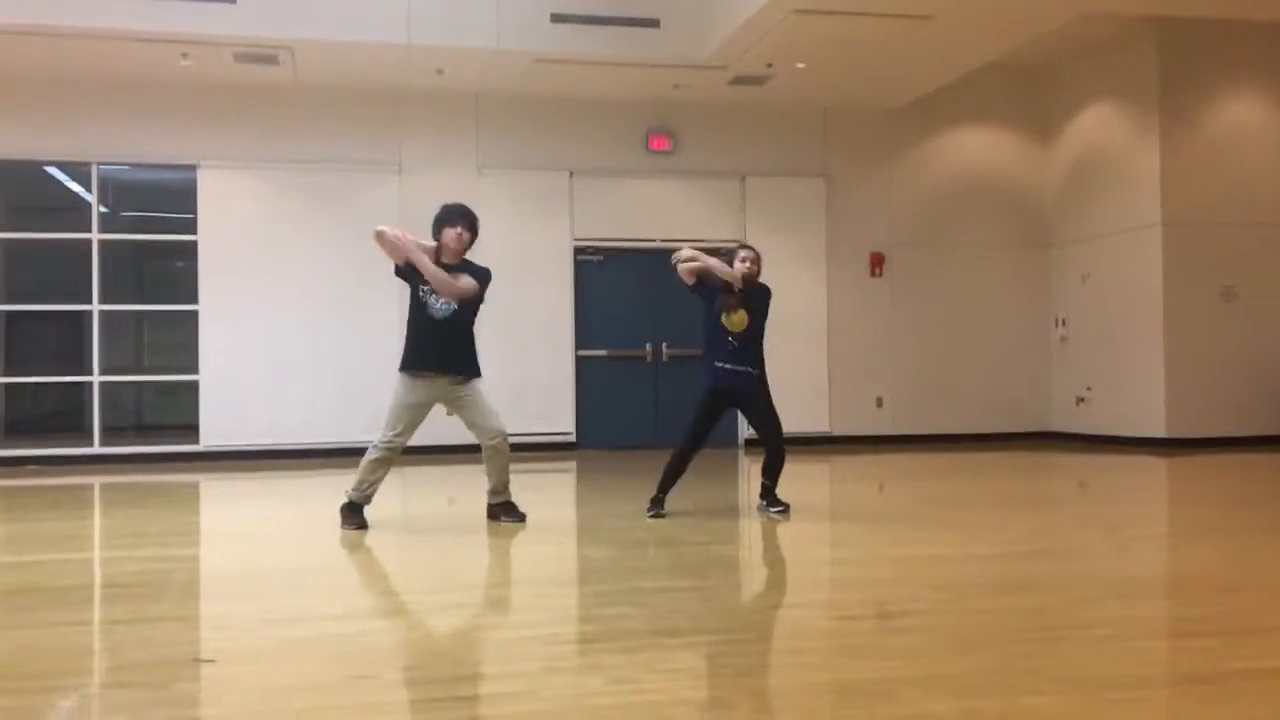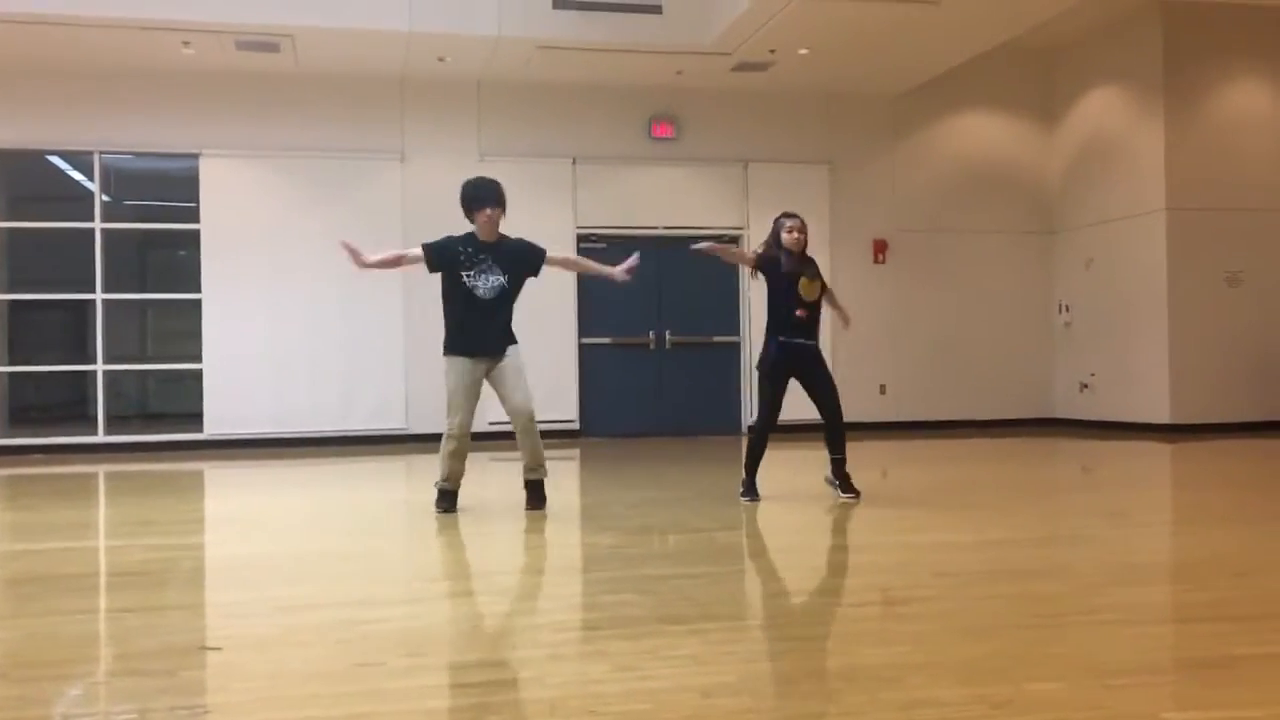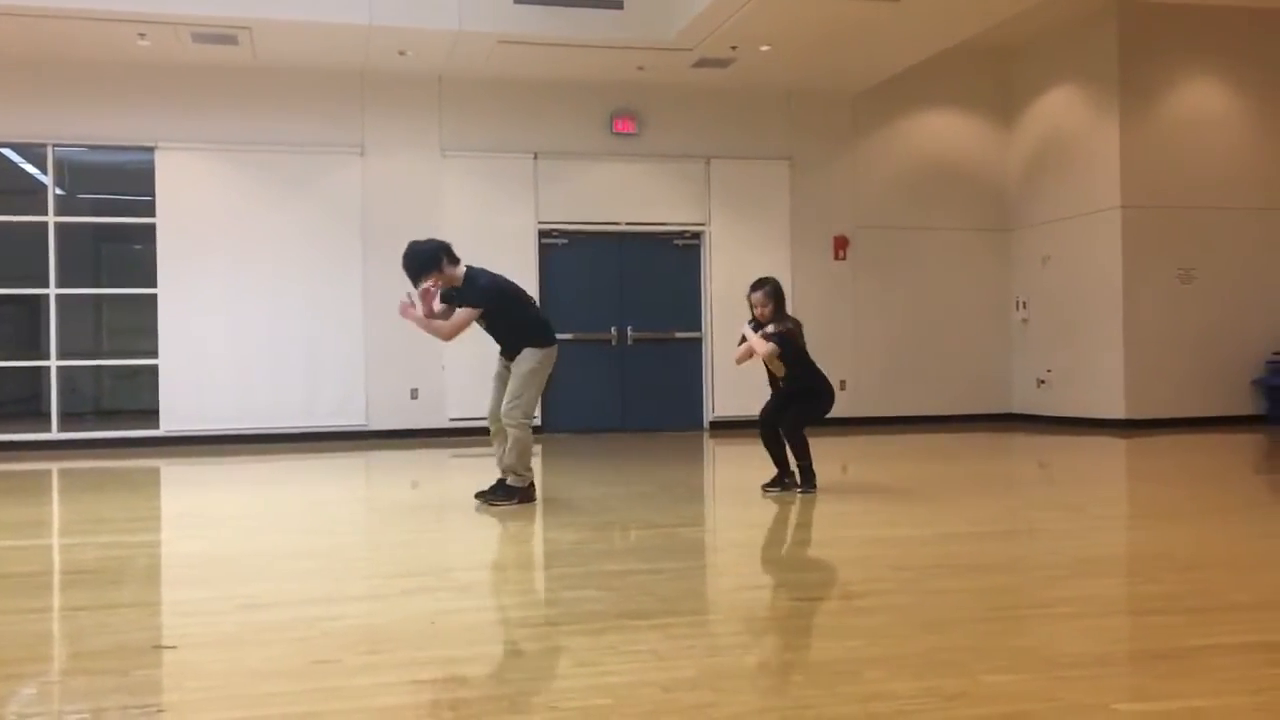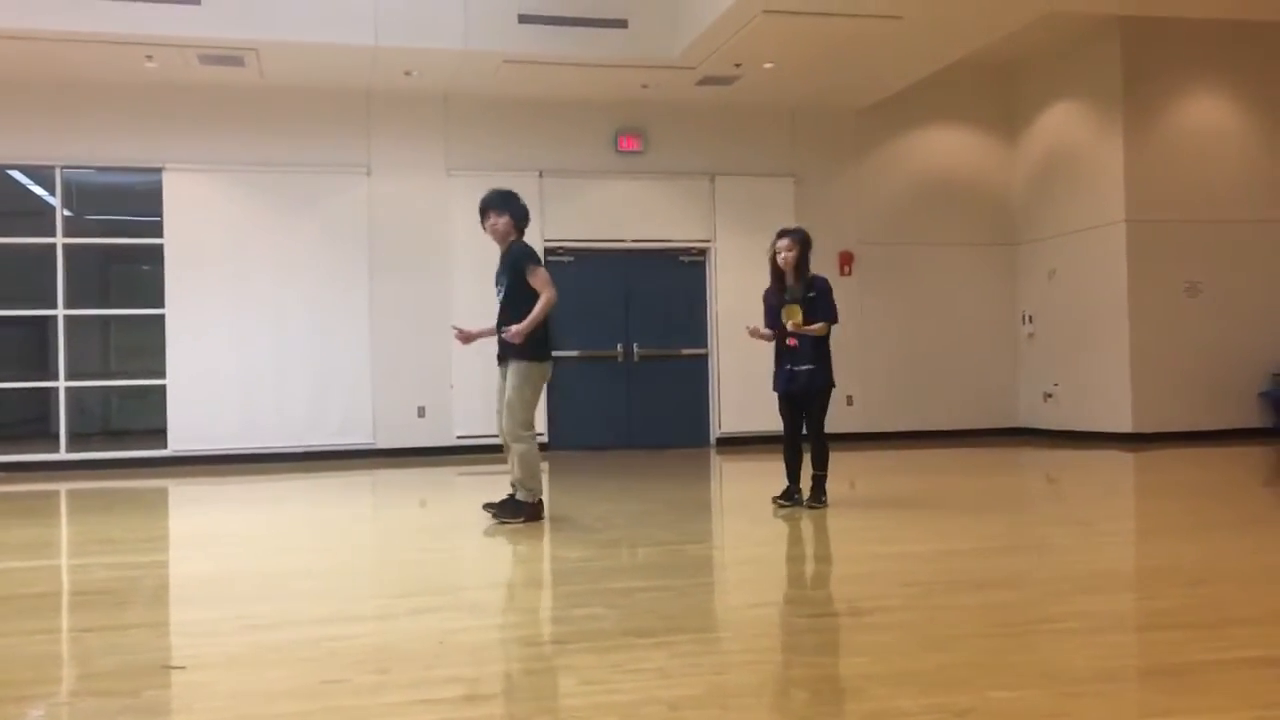
dt=1s
person 1, frame 1
left shoulder: (478, 274)
right shoulder: (415, 265)
left elbow: (453, 290)
right elbow: (382, 235)
left wrist: (419, 257)
right wrist: (424, 247)
left hip: (462, 376)
right hip: (416, 374)
left knee: (496, 436)
right knee: (390, 441)
left ankle: (499, 501)
right ankle: (355, 502)
person 1, frame 2
left shoulder: (517, 250)
right shoulder: (452, 248)
left elbow: (564, 260)
right elbow: (405, 257)
left wrist: (612, 271)
right wrist: (368, 262)
left hip: (502, 347)
right hip: (460, 353)
left knee: (522, 411)
right knee: (458, 425)
left ankle: (535, 481)
right ankle: (447, 487)
person 1, frame 3
left shoulder: (483, 285)
right shoulder: (454, 289)
left elbow: (449, 332)
right elbow: (439, 322)
left wrist: (413, 315)
right wrist: (427, 307)
left hip: (536, 346)
right hip: (511, 349)
left knee: (514, 414)
right knee: (497, 416)
left ankle: (521, 484)
right ankle: (509, 479)
person 1, frame 4
left shoulder: (520, 252)
right shoulder: (507, 259)
left elbow: (549, 294)
left wrist: (526, 327)
right wrist: (476, 334)
left hip: (527, 355)
right hip: (510, 355)
left knee: (518, 430)
right knee: (509, 429)
left ankle: (530, 501)
right ankle: (520, 496)
person 2, frame 1
left shoulder: (760, 293)
right shoulder: (714, 292)
left elbow: (737, 280)
right elbow: (683, 269)
left wrist: (698, 255)
right wrist: (711, 264)
left hip: (752, 383)
right hip: (718, 382)
left knee: (775, 442)
right knee: (692, 441)
left ankle: (768, 496)
right ankle: (659, 497)
person 2, frame 2
left shoulder: (811, 266)
right shoulder: (776, 262)
right elbow: (745, 258)
left wrist: (839, 309)
right wrist: (716, 248)
left hip: (810, 352)
right hip: (780, 352)
left knee: (833, 413)
right knee: (767, 420)
left ankle: (840, 475)
right ankle: (749, 481)
person 2, frame 3
left shoulder: (788, 330)
right shoulder: (756, 327)
left elbow: (766, 352)
right elbow: (738, 358)
left wrist: (749, 334)
right wrist: (758, 334)
left hip: (814, 394)
right hip: (785, 393)
left knee: (790, 425)
right knee: (766, 423)
left ankle: (806, 475)
right ankle: (785, 475)
person 2, frame 4
left shoulder: (818, 285)
right shoulder: (772, 293)
left elbow: (825, 326)
right elbow: (774, 333)
left wrist: (802, 329)
right wrist: (760, 333)
left hip: (815, 369)
right hip: (786, 370)
left knee: (814, 429)
right knee: (791, 431)
left ankle: (818, 489)
right ankle: (793, 489)
